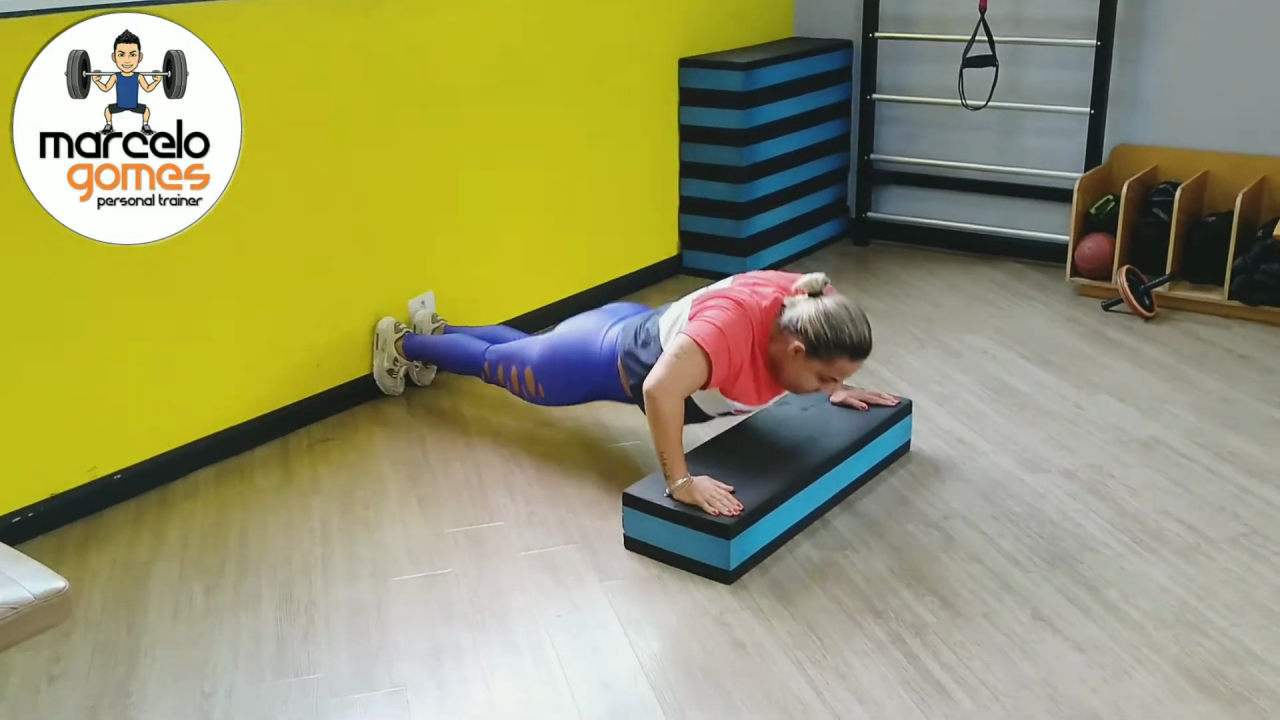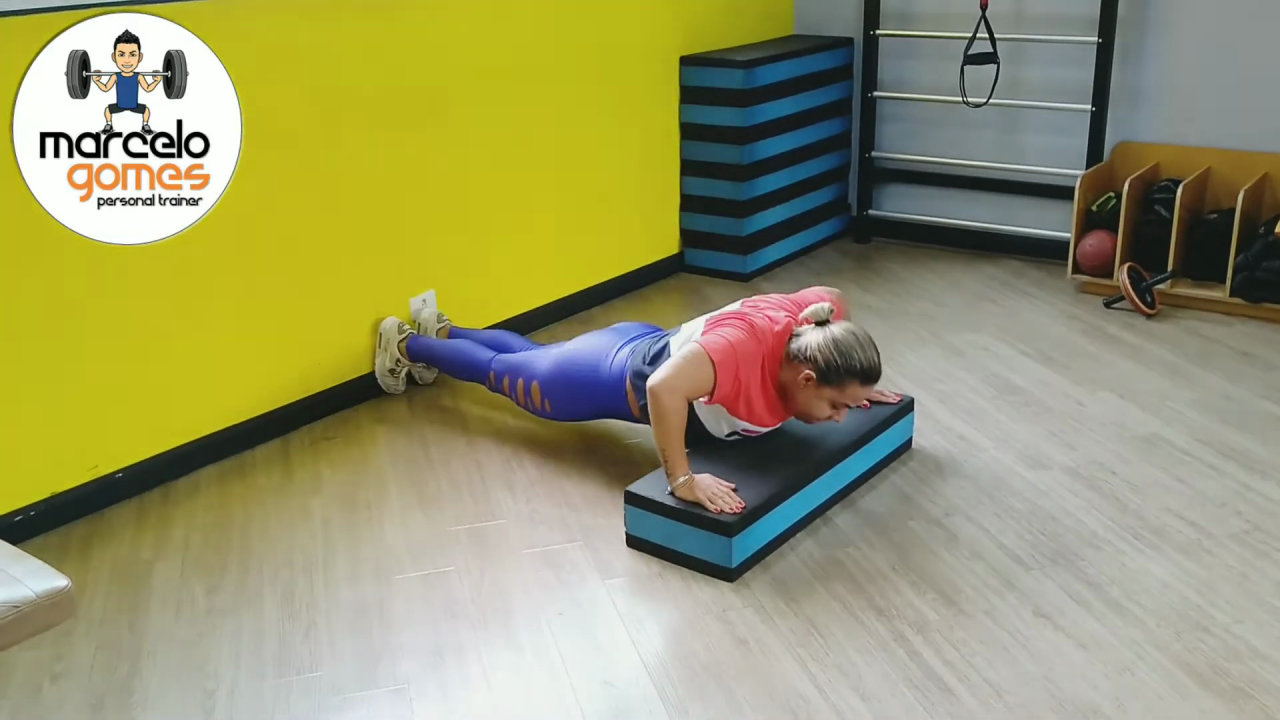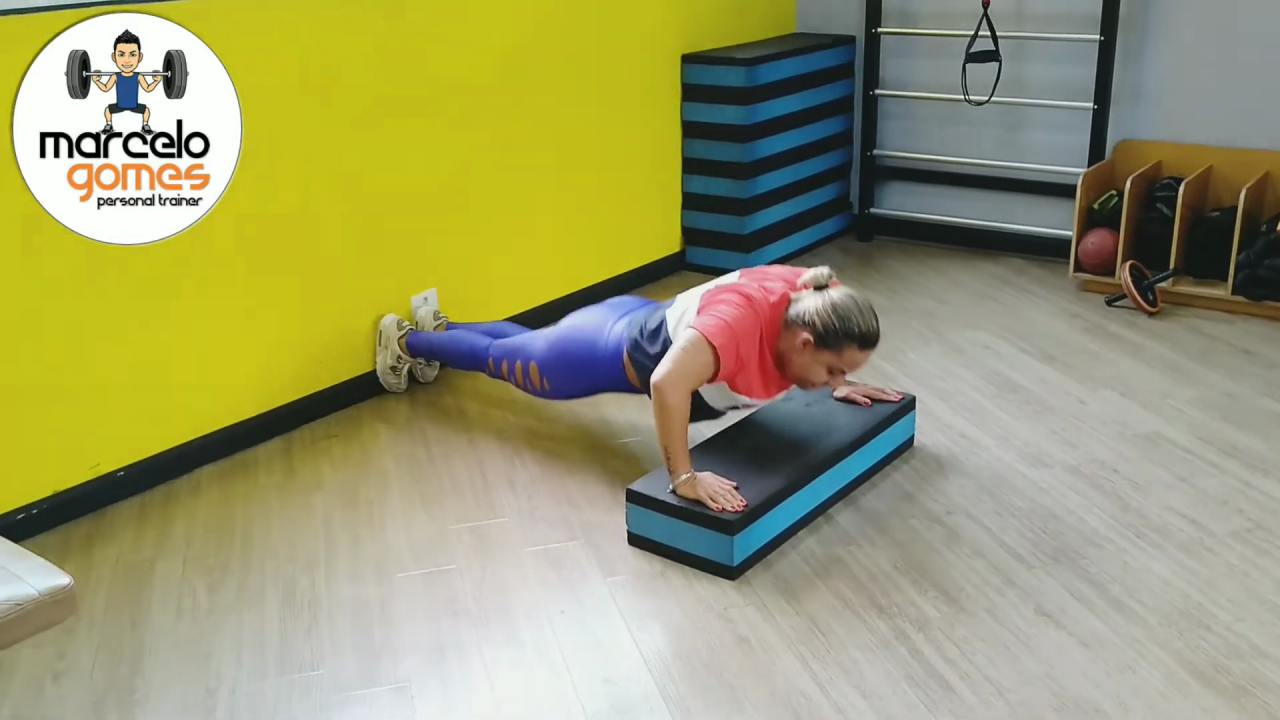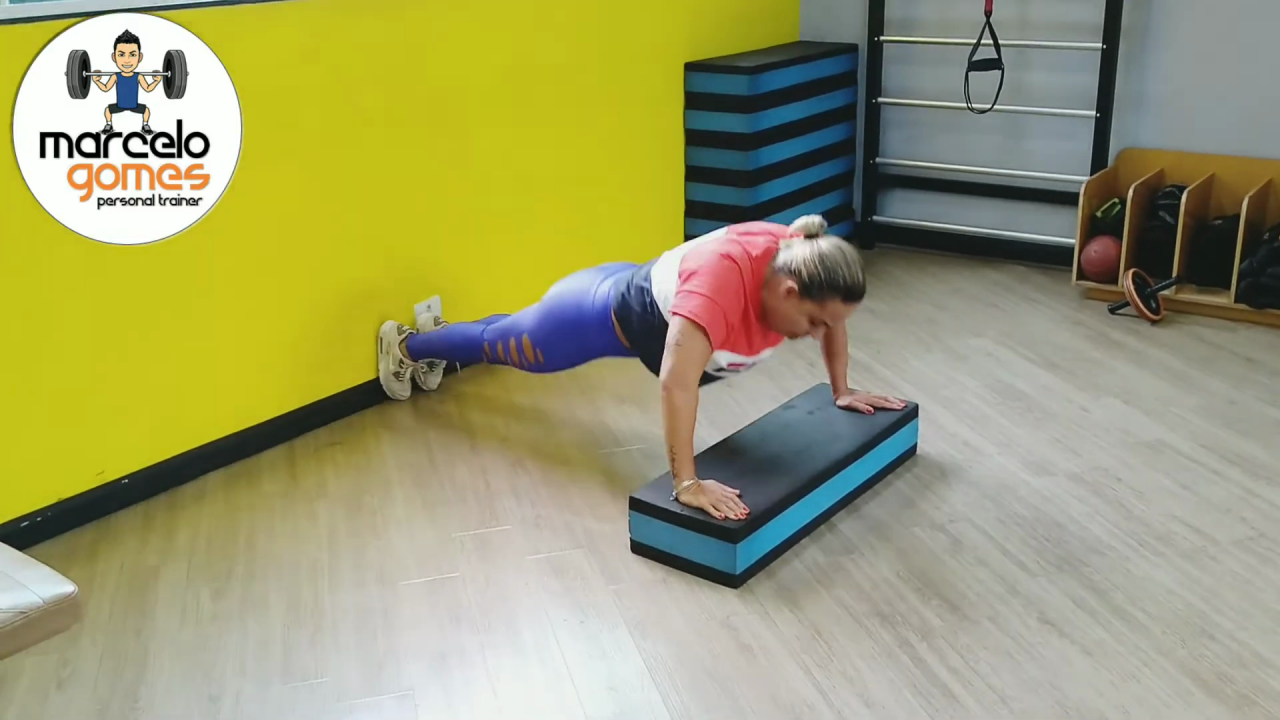
dt=0.3s
person 1, frame 1
left shoulder: (805, 307)
right shoulder: (734, 327)
right elbow: (658, 390)
left wrist: (842, 387)
right wrist: (681, 483)
left hip: (641, 330)
right hip: (606, 361)
left knee: (522, 343)
right knee: (494, 362)
left ankle: (437, 327)
right ankle: (402, 343)
person 1, frame 2
left shoulder: (813, 327)
right shoulder: (744, 347)
left elbow: (835, 296)
right elbow: (663, 388)
left wrist: (847, 392)
right wrist: (682, 480)
left hip: (649, 345)
right hip: (616, 379)
left knee: (532, 353)
right knee: (500, 374)
left ankle: (440, 330)
right ankle: (405, 343)
person 1, frame 3
left shoulder: (808, 301)
right shoulder: (742, 319)
right elbow: (666, 384)
left wrist: (843, 386)
right wrist: (685, 478)
left hip: (647, 325)
right hip: (612, 353)
left knee: (520, 341)
right knee: (498, 360)
left ankle: (441, 324)
right ankle: (405, 340)
person 1, frame 4
left shoulder: (799, 262)
right shoulder: (723, 277)
left elbow: (833, 323)
right elbow: (677, 382)
left wrist: (842, 390)
right wrist: (687, 483)
left hip: (642, 301)
right hip: (601, 313)
left knee: (506, 338)
right knee: (495, 345)
left ankle: (439, 328)
right ankle: (407, 344)
